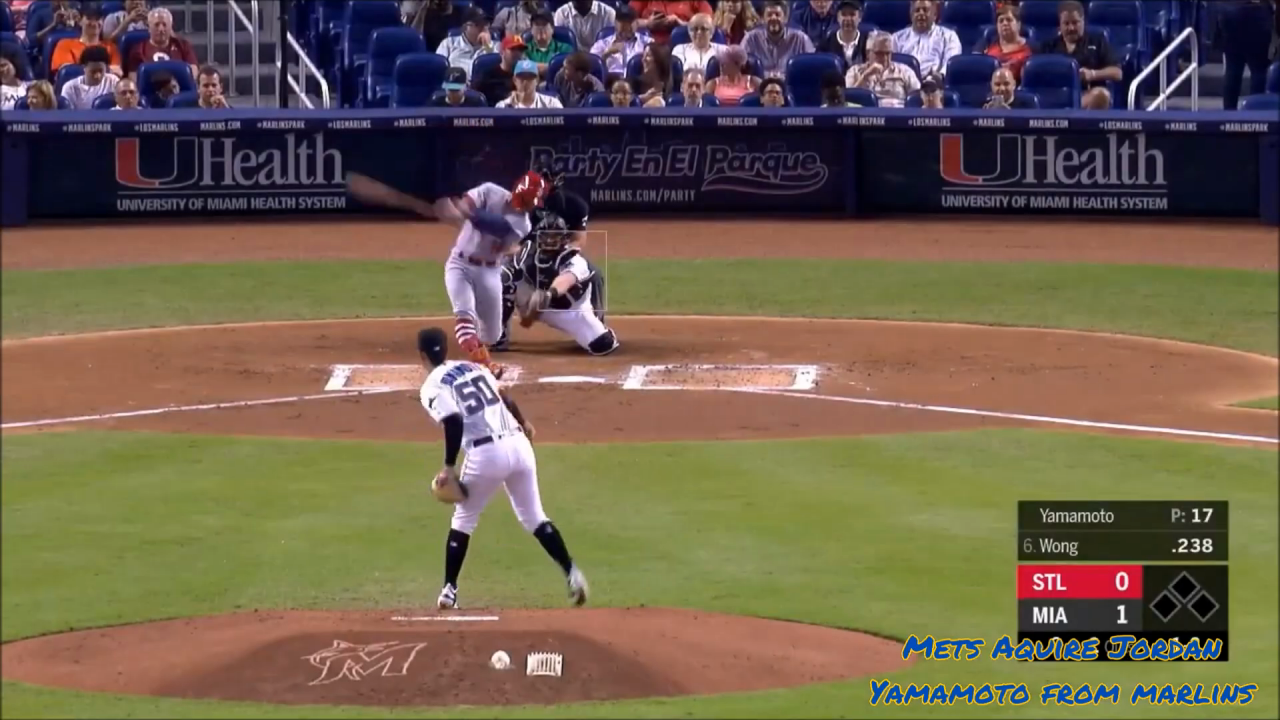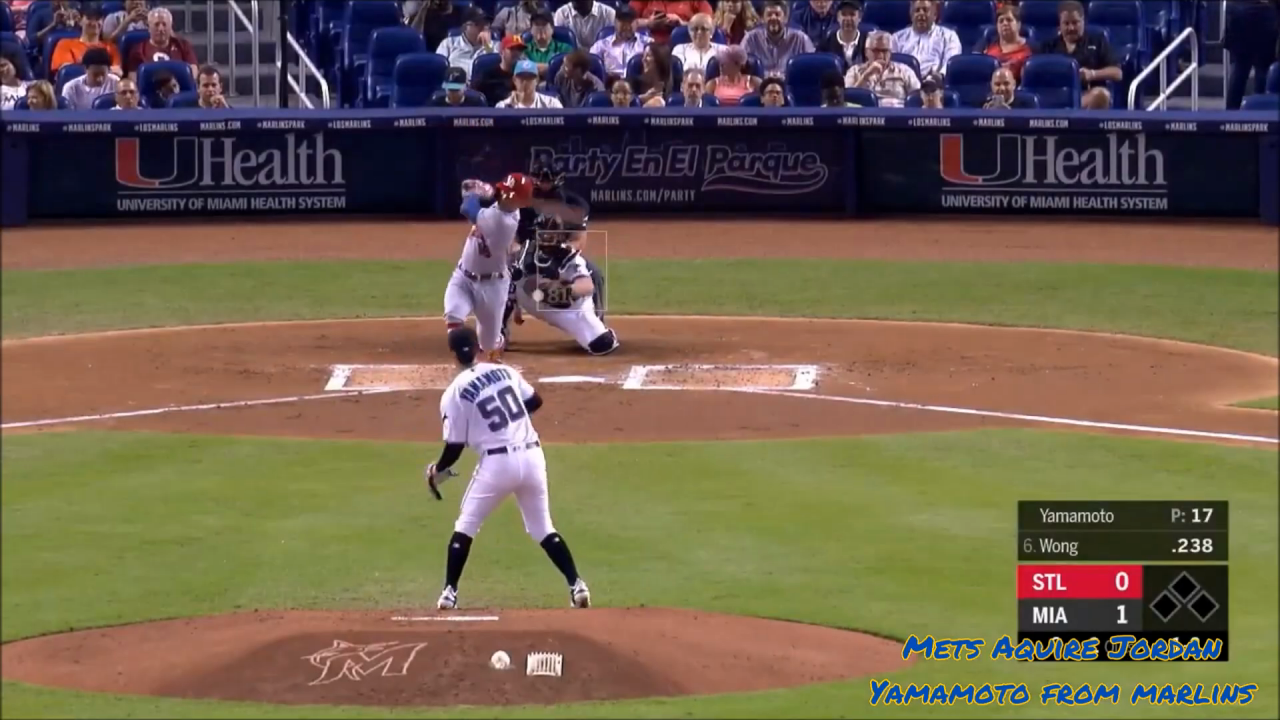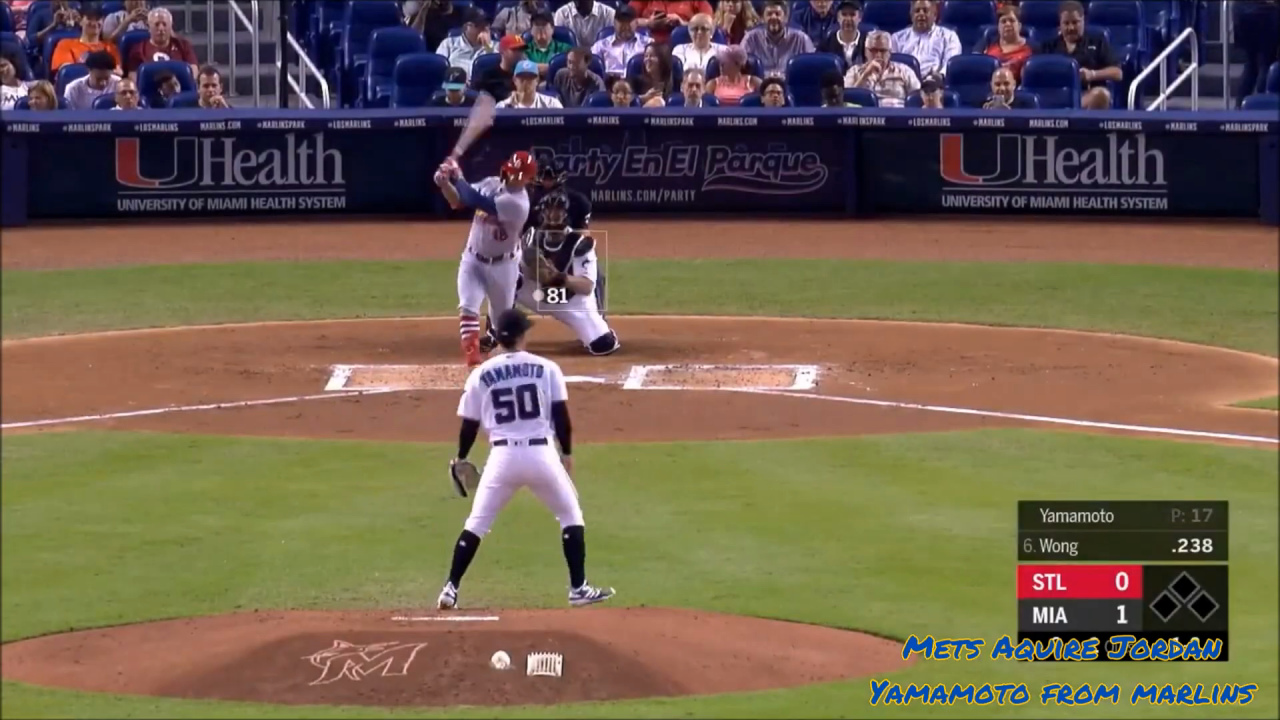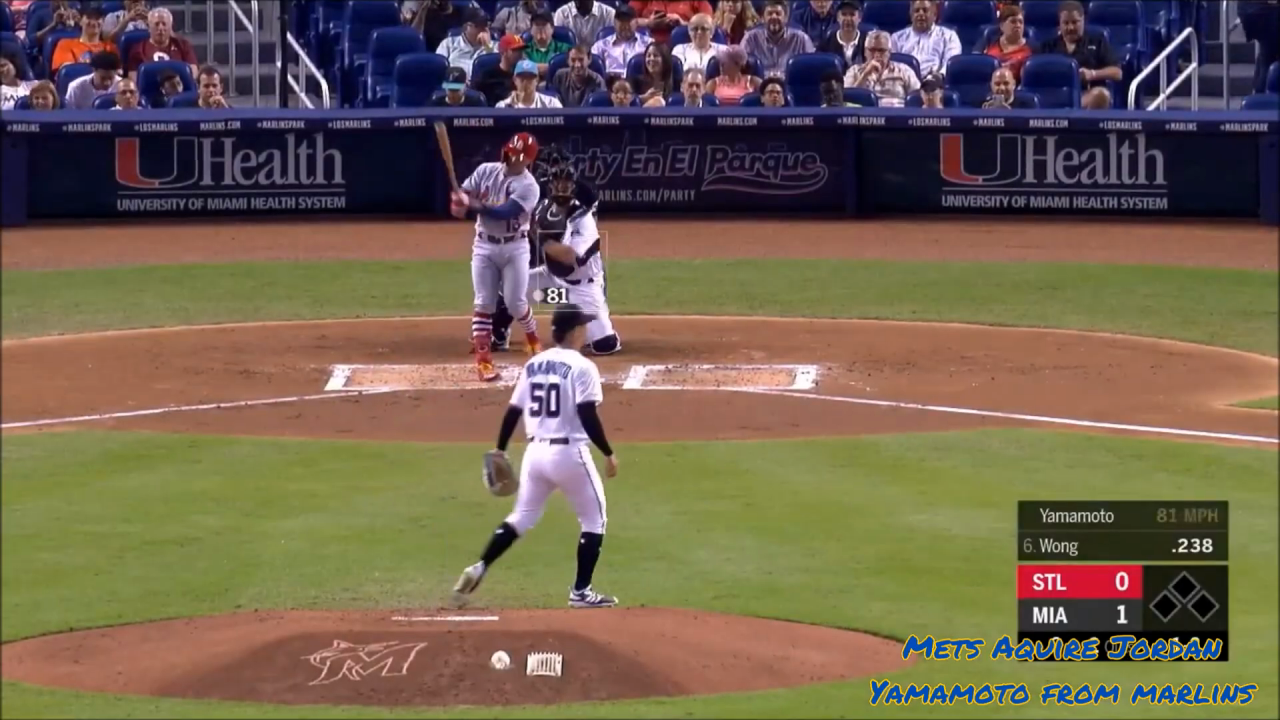
dt=0.2s
person 1, frame 1
left shoulder: (433, 387)
right shoulder: (472, 368)
left elbow: (452, 422)
right elbow: (504, 398)
left wrist: (449, 467)
right wrist: (524, 422)
left hip: (486, 453)
right hip: (519, 445)
left knee: (462, 523)
right knee: (535, 519)
left ankle: (449, 590)
right ankle: (572, 574)
person 1, frame 2
left shoulder: (454, 393)
right shoulder: (508, 372)
left elbow: (455, 445)
right elbow: (537, 404)
left wrist: (439, 469)
left hip: (496, 464)
right hip: (532, 458)
left knee: (466, 526)
right knee: (543, 528)
left ankle: (449, 591)
right ankle: (576, 586)
person 1, frame 3
left shoulder: (482, 373)
right shoulder: (548, 368)
left elbow: (469, 422)
right elbow: (561, 414)
left wrist: (461, 457)
right wrist: (566, 452)
left hip: (503, 456)
right hip: (542, 454)
left knee: (477, 525)
right knee: (571, 517)
left ankle: (450, 590)
right ankle: (579, 588)
person 1, frame 4
left shoulder: (533, 364)
right shoulder: (582, 366)
left elbow: (513, 410)
right elbow: (588, 415)
left wrist: (500, 450)
right wrist: (608, 453)
left hip: (536, 452)
right hip: (570, 453)
left knee: (521, 518)
right knee: (594, 521)
left ankle: (477, 570)
right ankle: (581, 592)
person 2, frame 1
left shoulder: (521, 225)
right shoulder: (491, 192)
right elbow: (467, 204)
left wrist: (461, 213)
right wrist: (458, 210)
left hip: (488, 272)
right hip: (459, 264)
left knee: (492, 332)
right knee: (465, 314)
left ankle: (480, 349)
right ankle: (478, 365)
person 2, frame 2
left shoulder: (503, 220)
right shoulder: (496, 210)
left elbow: (468, 208)
left wrist: (482, 194)
left hip: (490, 284)
right hip: (463, 277)
left knee: (489, 340)
right knee: (453, 316)
left ankle: (494, 350)
person 2, frame 3
left shoulder: (518, 204)
right shoulder: (492, 184)
left elbow: (476, 201)
right elbow: (457, 201)
left wrist: (457, 176)
right wrist: (445, 180)
left hip: (502, 266)
right hip: (473, 260)
right knee: (468, 308)
right ankle: (474, 362)
person 2, frame 4
left shoulder: (527, 185)
right shoulder: (485, 171)
left elbow: (505, 213)
right elbow: (461, 201)
left wrist: (472, 204)
right wrist: (458, 202)
left hip: (514, 248)
right hip: (484, 246)
left knee: (517, 303)
right knee: (483, 304)
left ankle: (534, 343)
right ankle: (483, 362)
person 3, frame 1
left shoulder: (571, 259)
right shoulder: (528, 252)
left elbow: (567, 279)
left wrist: (547, 295)
right wrist: (523, 309)
left hip: (572, 311)
right hip: (541, 305)
left knee: (602, 346)
person 3, frame 2
left shoulder: (569, 259)
right shoulder: (527, 252)
left elbow: (587, 286)
left wrist: (564, 288)
right wrist: (516, 308)
left hip: (572, 309)
right hip: (542, 302)
left knee: (602, 345)
right knee: (504, 279)
right ankle: (498, 337)
person 3, frame 3
left shoulder: (580, 245)
right shoulder: (533, 236)
left elbow: (586, 288)
right elbow: (524, 266)
left wrist: (558, 276)
left hip: (575, 302)
right hip: (544, 292)
left knee: (603, 346)
person 3, frame 4
left shoulder: (581, 217)
right shoulder: (543, 208)
left elbow: (570, 256)
left wrist: (541, 241)
left hip: (583, 285)
right hip: (552, 276)
left knee: (605, 345)
right knee: (509, 284)
right ankle: (498, 337)
